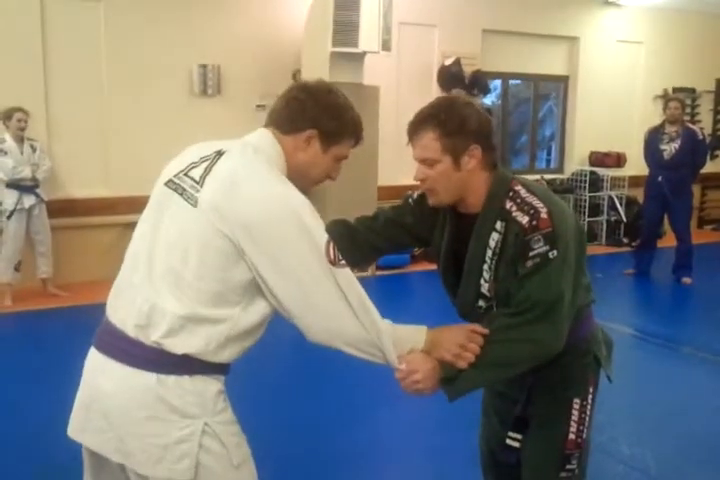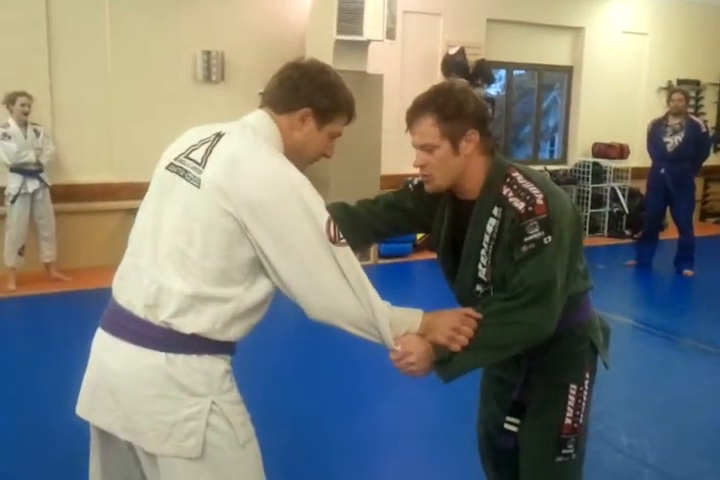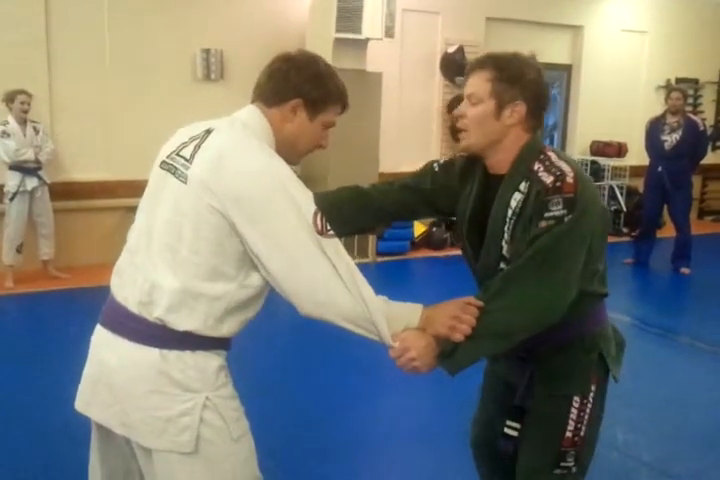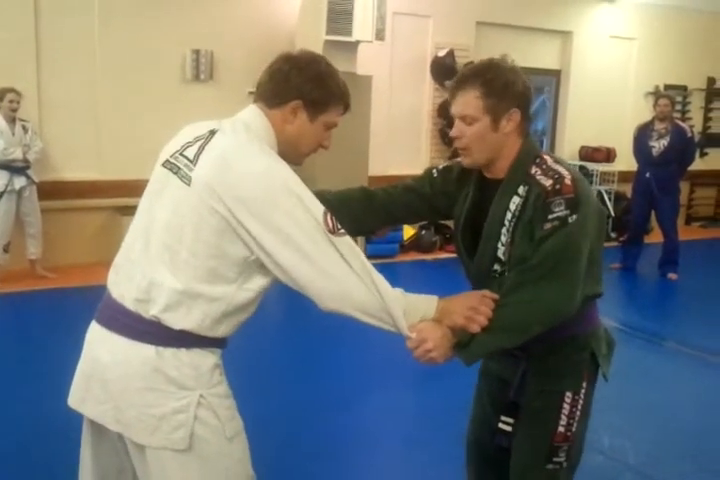
dt=0.7s
person 1, frame 1
left shoulder: (199, 157)
right shoulder: (271, 200)
right elbow: (332, 314)
right wrist: (426, 342)
left hip: (108, 369)
right hip: (168, 396)
person 1, frame 2
left shoulder: (195, 140)
right shoulder: (272, 178)
right elbow: (331, 290)
right wrist: (419, 324)
left hip: (116, 348)
right hip: (177, 376)
person 1, frame 3
left shoulder: (194, 138)
right shoulder: (257, 171)
right elbow: (321, 285)
right wrist: (419, 318)
left hip: (116, 346)
right hip: (172, 371)
person 1, frame 4
left shoulder: (195, 137)
right shoulder: (259, 174)
right elbow: (335, 276)
right wrist: (434, 310)
left hip: (110, 341)
right hip: (167, 369)
person 2, frame 1
left shoulder: (539, 222)
right shoulder: (437, 204)
left elbow: (539, 331)
right elbow: (371, 234)
left wrist: (446, 368)
left hip: (562, 360)
right hip: (507, 355)
person 2, frame 2
left shoulder: (536, 206)
right shoulder: (437, 190)
left elbow: (532, 313)
right elbow: (372, 217)
left wrist: (440, 349)
left hip: (559, 346)
right hip: (505, 344)
person 2, frame 3
left shoulder: (562, 189)
right shoulder: (468, 171)
left elbow: (537, 296)
right elbow: (388, 200)
left wrist: (443, 342)
left hip: (569, 355)
right hip: (512, 347)
person 2, frame 4
left shoulder: (560, 193)
right shoulder: (463, 178)
left elbow: (549, 297)
right elbow: (386, 204)
left wrist: (457, 334)
left hip: (561, 355)
right hip: (504, 346)
person 3, frame 1
left shoulder: (33, 145)
left elbow: (46, 166)
left wrist: (35, 177)
right wrist: (31, 171)
left hip: (34, 196)
left knee: (43, 241)
left ankle: (48, 284)
person 3, frame 2
left shoulder: (38, 130)
left elbow: (50, 151)
left wrist: (39, 161)
right wrist: (34, 156)
left hip: (38, 181)
right hip: (18, 183)
left knee: (47, 225)
left ankle: (51, 268)
person 3, frame 3
left shoulder: (37, 127)
left elbow: (49, 149)
left wrist: (38, 159)
right wrist: (33, 154)
left hip: (37, 179)
right hip: (17, 181)
left knee: (46, 223)
left ankle: (48, 266)
person 3, frame 4
left shoulder: (26, 126)
left elbow: (37, 149)
left wrist: (26, 159)
right wrist: (21, 153)
left hip: (25, 178)
left knee: (33, 223)
left ankle: (36, 265)
person 4, frame 1
left shoulder: (693, 133)
right shoulder: (652, 133)
left elbow: (700, 158)
left wrist: (686, 176)
right wrist: (658, 173)
left hip: (679, 188)
right hip: (655, 186)
left knee: (682, 231)
right knee: (649, 228)
left ankle: (683, 272)
right ankle: (641, 267)
person 4, frame 2
left shoulder: (696, 125)
right shoulder: (656, 125)
left elbow: (704, 150)
left wrist: (689, 169)
right wrist: (661, 165)
left hip: (682, 181)
right hip: (658, 177)
left knee: (684, 223)
right knee: (651, 220)
left ankle: (685, 264)
right ankle: (642, 258)
person 4, frame 3
left shoulder: (694, 124)
right shoulder: (654, 123)
left elbow: (701, 149)
left wrist: (687, 167)
right wrist: (658, 163)
left hip: (679, 179)
right hip: (655, 175)
left knee: (681, 221)
right knee: (648, 218)
left ankle: (682, 262)
right ankle: (640, 256)
person 4, frame 4
left shoulder: (682, 131)
right shoulder: (642, 129)
left elbow: (689, 156)
left wrist: (674, 173)
right wrist: (646, 169)
left hip: (667, 185)
right hip: (643, 181)
left knee: (668, 227)
right knee: (636, 223)
left ankle: (669, 267)
right ankle: (627, 261)
